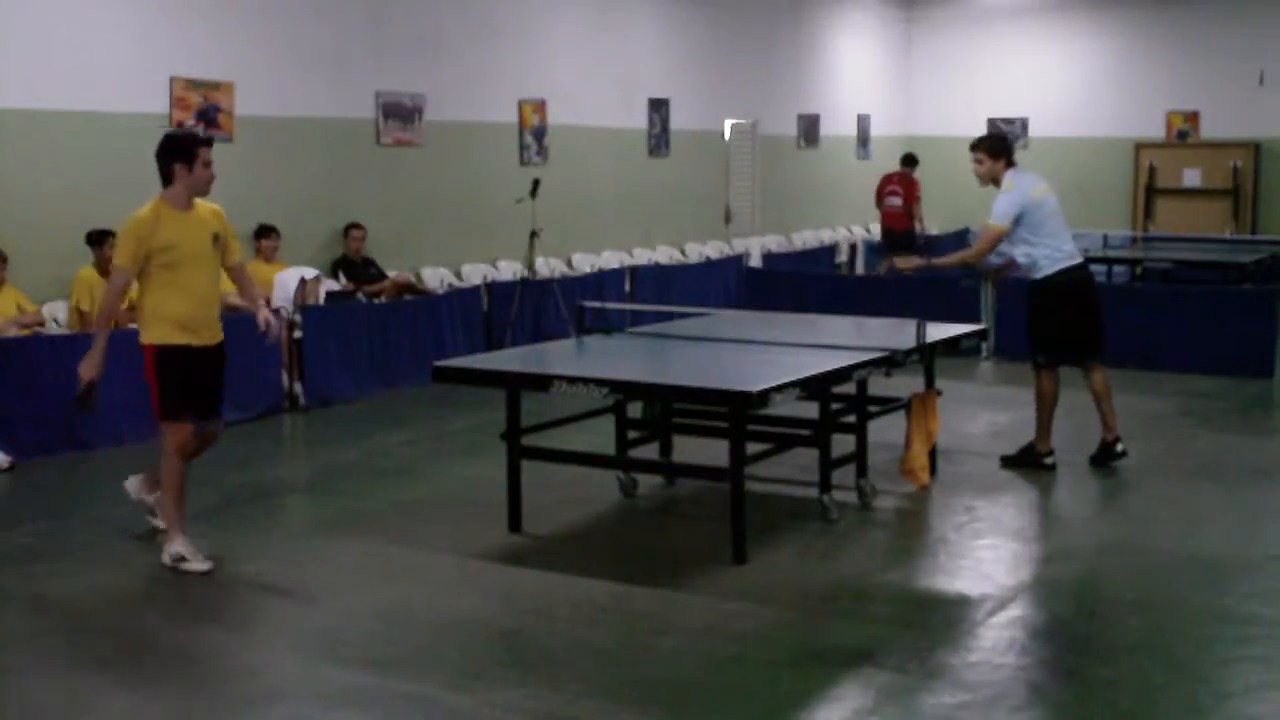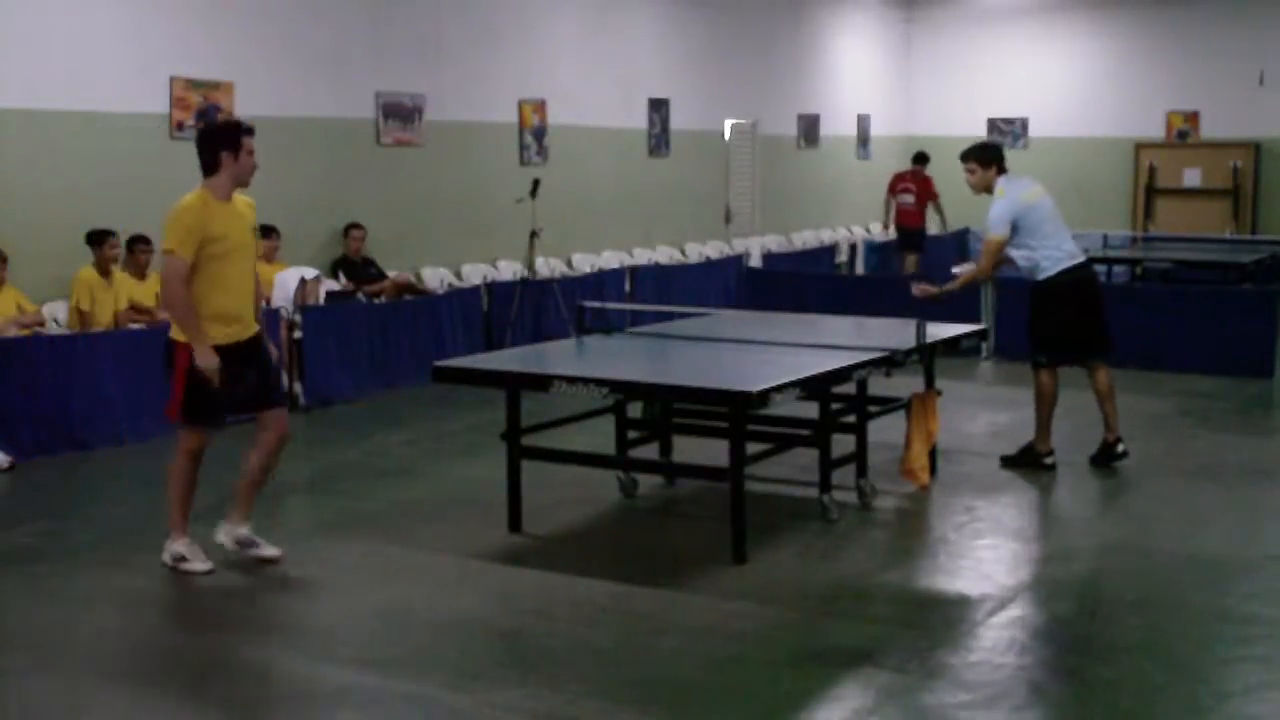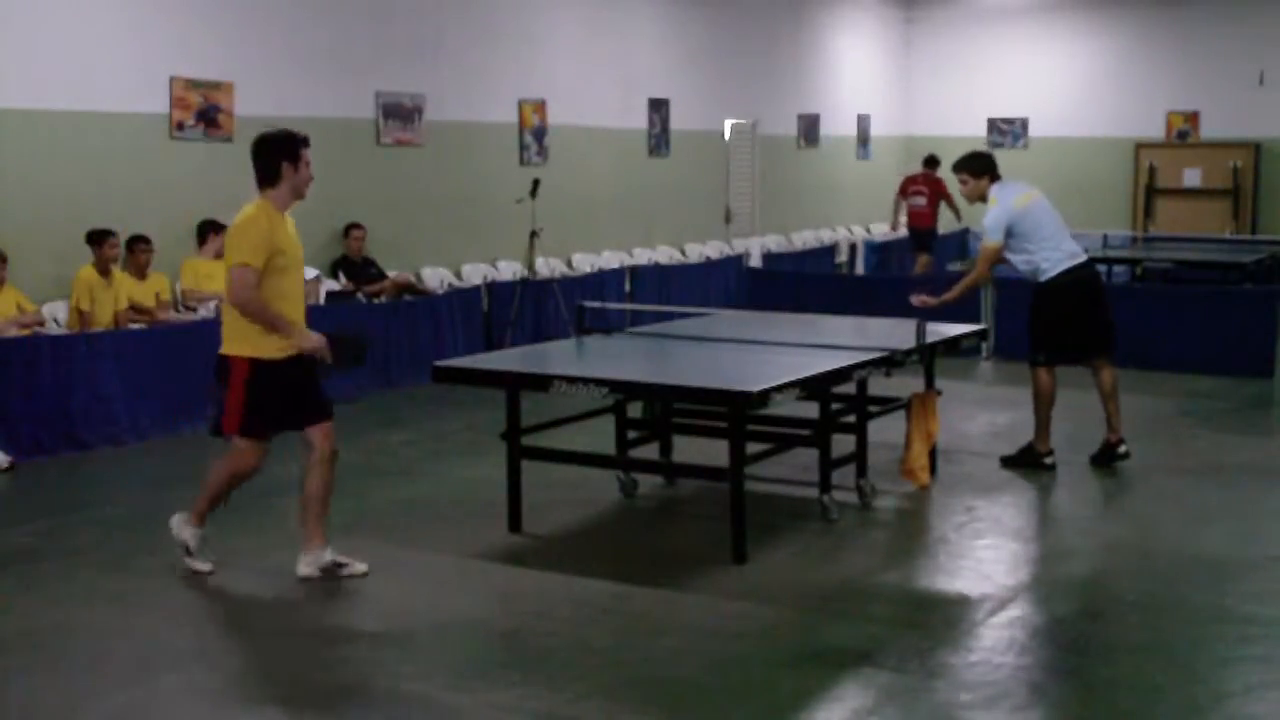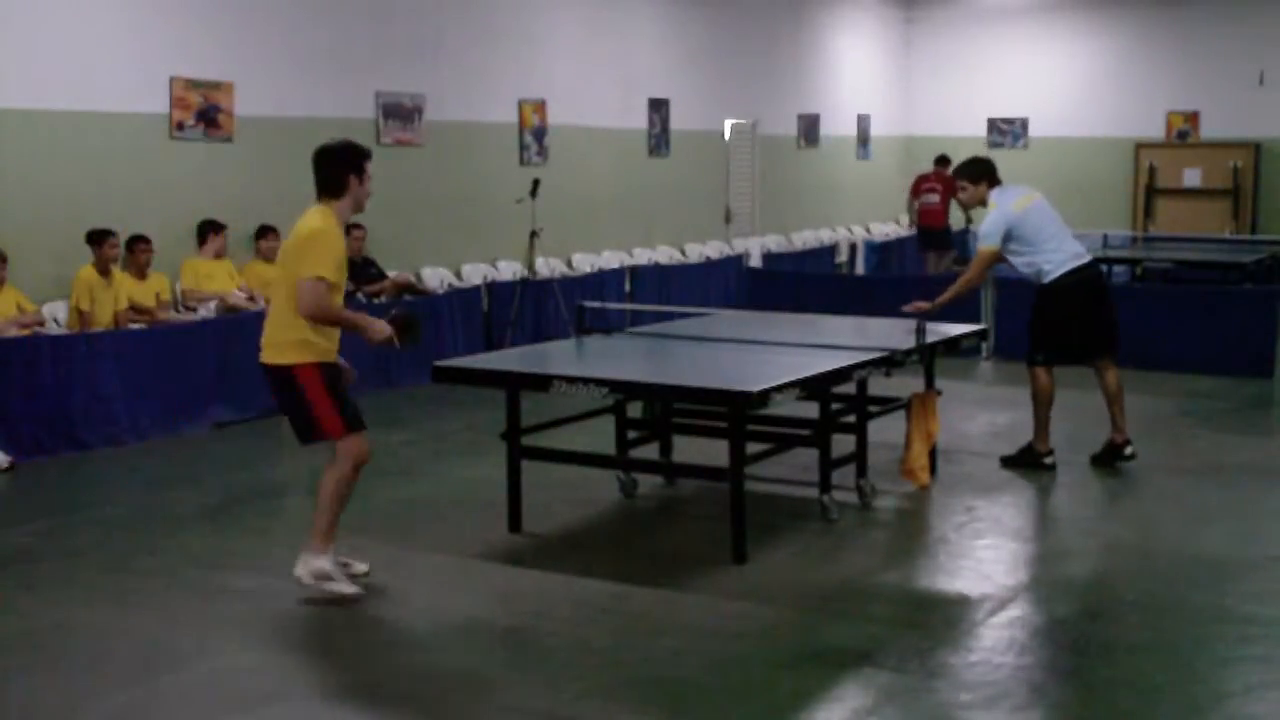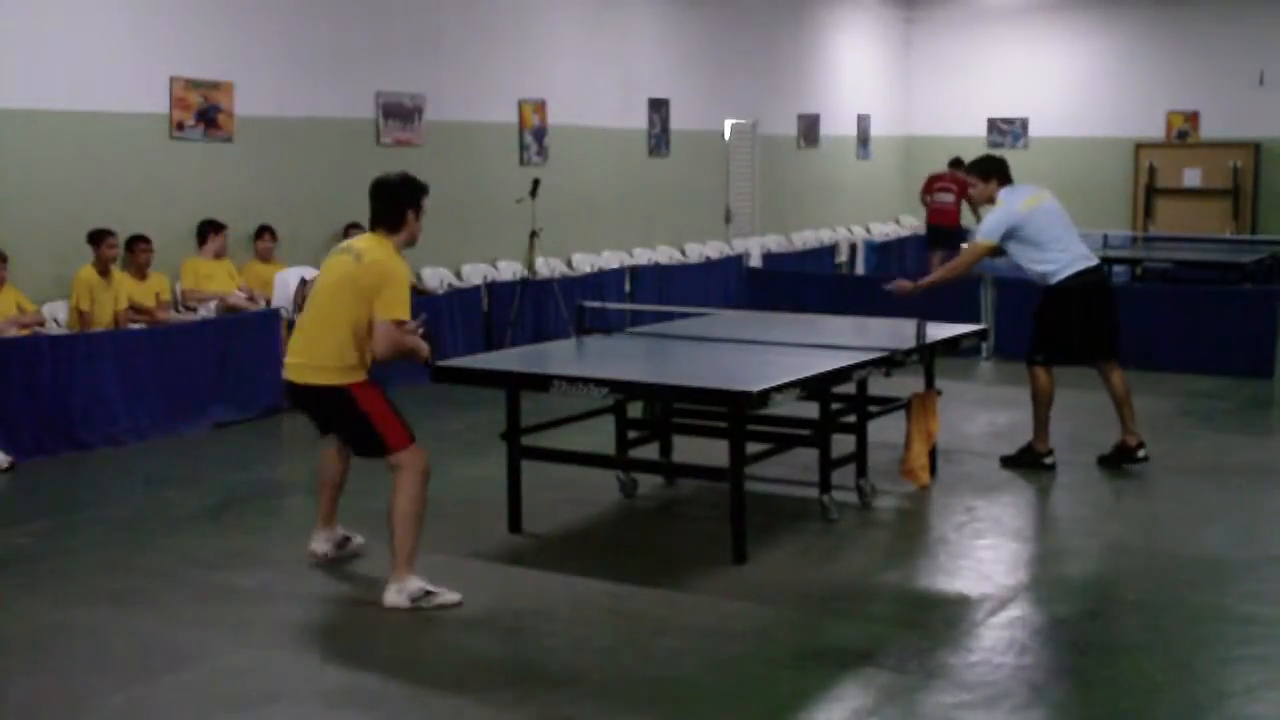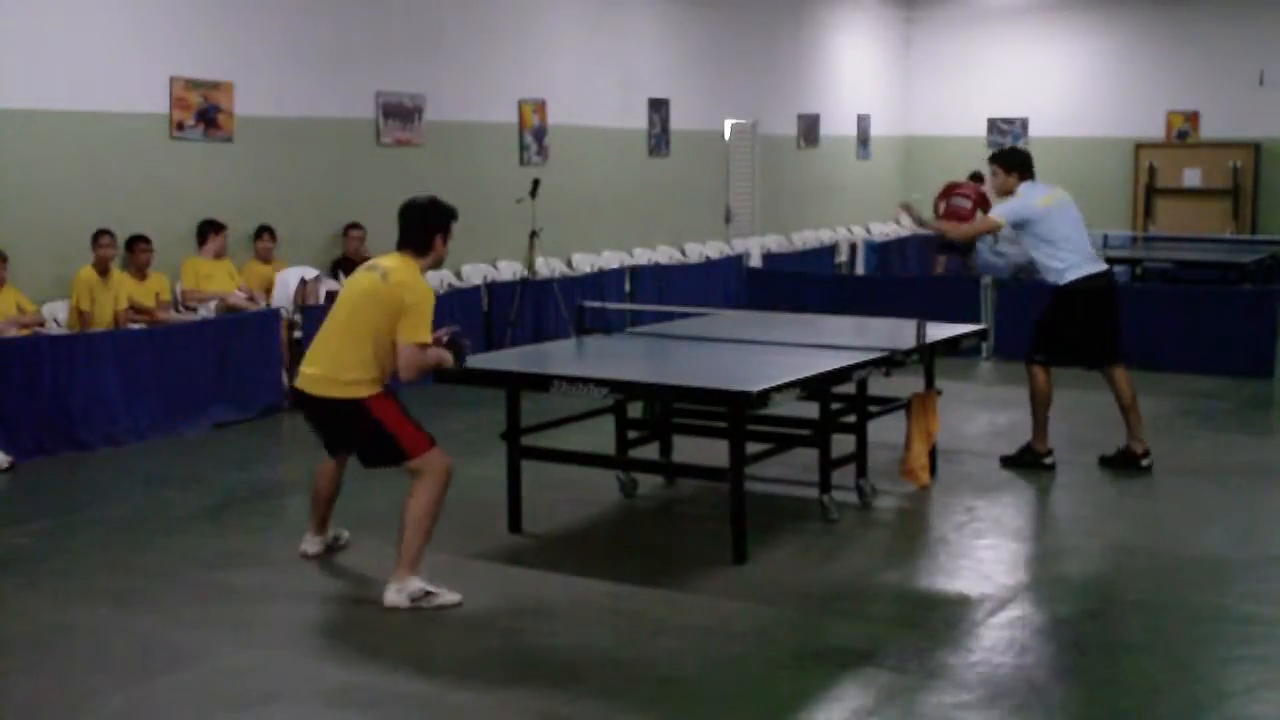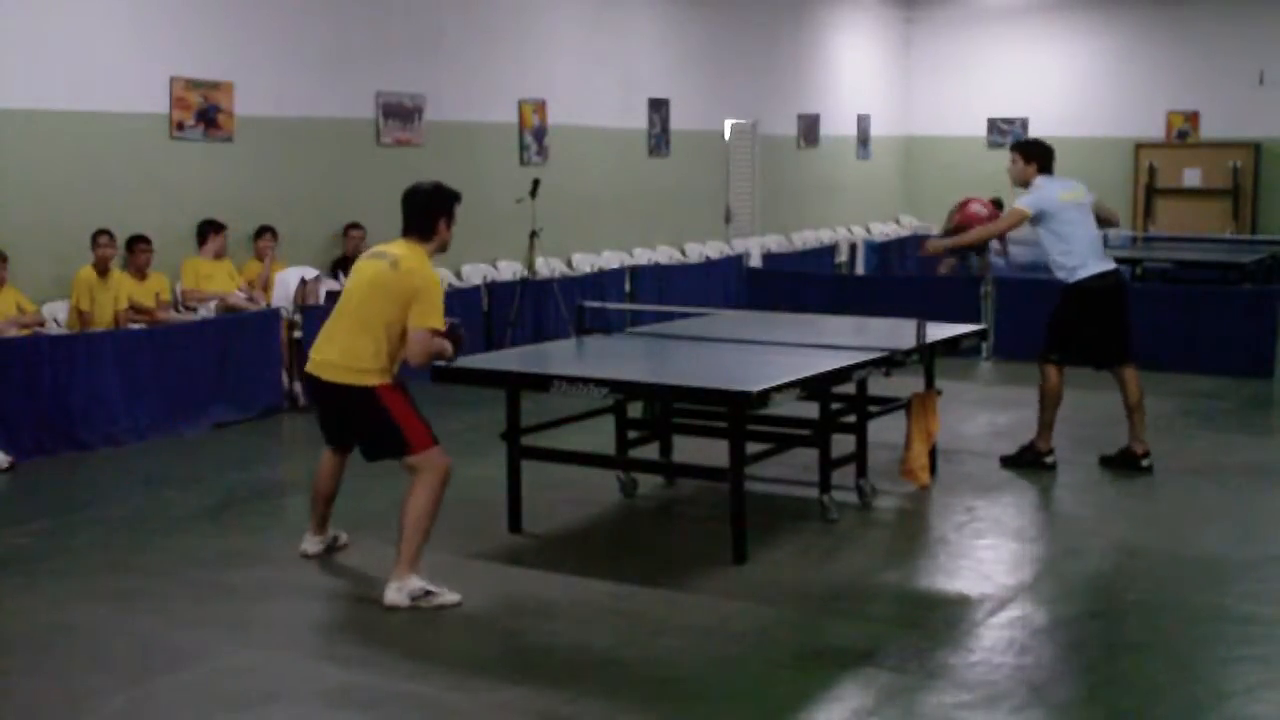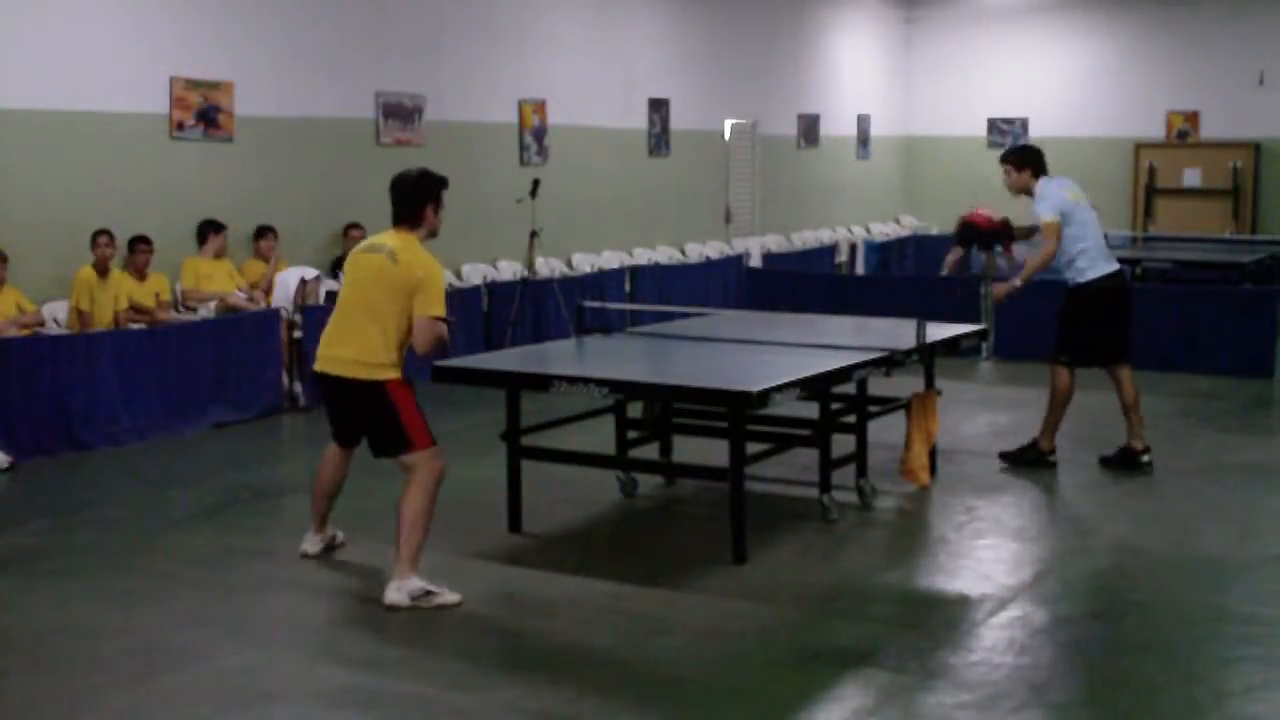
dt=0.2s
person 1, frame 1
left shoulder: (214, 216)
right shoulder: (143, 224)
left elbow: (236, 269)
right elbow: (115, 291)
left wrist: (260, 307)
right wrist: (96, 352)
left hip: (209, 342)
right hip: (166, 344)
left knee: (206, 433)
right knee: (178, 438)
left ankle: (147, 485)
right ankle: (174, 542)
person 1, frame 2
left shoulder: (245, 209)
right shoulder: (189, 212)
right elbow: (172, 285)
left wrist: (265, 334)
right wrist: (200, 346)
left hip: (245, 340)
right hip: (201, 347)
left knee: (276, 428)
right knee: (193, 443)
left ankle: (236, 525)
right ankle: (177, 541)
person 1, frame 3
left shoulder: (283, 220)
right shoulder: (253, 222)
right elbow: (242, 295)
right wrist: (297, 334)
left hip: (288, 357)
right hip: (252, 359)
left knee: (324, 445)
right knee: (247, 456)
left ankle: (314, 553)
right ankle: (190, 524)
person 1, frame 4
left shoulder: (319, 224)
right shoulder: (322, 231)
right elbow: (310, 304)
left wrist: (330, 351)
right wrist: (366, 324)
left hip: (311, 357)
right hip: (296, 361)
left knee: (358, 451)
right knee: (352, 450)
left ankle: (318, 551)
right ankle: (314, 555)
person 1, frame 5
left shoulder: (349, 248)
right shoulder: (391, 268)
right elbow: (383, 347)
left wrist: (399, 336)
right wrist: (412, 346)
left hip: (300, 371)
right hip: (334, 377)
left knee: (343, 436)
right knee: (412, 464)
left ankle: (326, 534)
right ankle: (403, 583)
person 1, frame 6
left shoulder: (373, 268)
right shoulder: (416, 289)
right elbow: (407, 369)
left wrist: (422, 341)
right wrist: (438, 356)
left hip: (310, 384)
right hip: (349, 392)
left knee: (339, 449)
right knee: (435, 468)
left ankle: (317, 536)
right ankle: (403, 582)
person 1, frame 7
left shoulder: (374, 255)
right shoulder: (425, 277)
right elbow: (417, 355)
left wrist: (427, 333)
right wrist: (442, 345)
left hip: (320, 371)
right hip: (361, 381)
left knee: (337, 447)
right knee: (433, 466)
left ankle: (317, 535)
right ankle: (403, 581)
person 1, frame 8
left shoulder: (362, 249)
right shoulder: (425, 267)
right elbow: (423, 342)
left wrist: (422, 324)
right wrist: (442, 330)
left hip: (329, 367)
right hip: (374, 376)
left knee: (341, 445)
right knee: (426, 467)
left ankle: (317, 534)
right ankle: (403, 580)
person 2, frame 1
left shoulder: (1012, 195)
right shoulder: (1029, 182)
left elbow: (978, 253)
left wrist: (926, 262)
right wrist: (1004, 265)
left hip: (1054, 284)
right hip: (1076, 275)
left knee: (1046, 366)
right knee: (1090, 360)
left ankle: (1042, 449)
right ankle: (1111, 439)
person 2, frame 2
left shoulder: (1003, 204)
right shoulder: (1024, 185)
left elbow: (985, 268)
left wrist: (941, 289)
right wrist: (1001, 257)
left hip: (1056, 284)
right hip: (1080, 274)
left knee: (1045, 365)
right knee: (1094, 360)
left ankle: (1042, 449)
right ankle: (1113, 438)
person 2, frame 3
left shoulder: (998, 212)
right shoulder: (1020, 190)
left elbow: (980, 275)
left wrist: (940, 300)
right wrist: (993, 257)
left hip: (1058, 285)
right hip: (1083, 274)
left knee: (1042, 364)
right knee: (1098, 359)
left ankle: (1041, 449)
right ankle: (1115, 439)
person 2, frame 4
left shoulder: (996, 217)
right shoulder: (1022, 193)
left elbow: (974, 278)
left wrist: (933, 304)
right wrist: (991, 257)
left hip: (1062, 286)
right hip: (1088, 274)
left knee: (1040, 363)
right knee: (1103, 360)
left ankle: (1041, 449)
right ankle: (1120, 439)
person 2, frame 5
left shoulder: (1002, 214)
right shoulder: (1034, 193)
left elbow: (962, 265)
left wrist: (916, 286)
right wrist: (995, 249)
left hip: (1067, 288)
right hip: (1094, 277)
left knee: (1039, 363)
right knee: (1107, 362)
left ankle: (1040, 449)
right ankle: (1131, 440)
person 2, frame 6
left shoulder: (1019, 205)
right shoulder: (1056, 194)
left elbow: (964, 232)
left wrist: (923, 221)
right wrist: (1035, 264)
left hip: (1074, 290)
right hip: (1101, 281)
left knee: (1038, 362)
right knee: (1112, 365)
left ankle: (1040, 448)
right ankle: (1137, 448)
person 2, frame 7
left shoulder: (1039, 196)
right shoulder: (1074, 187)
left elbow: (996, 228)
right elbow: (1112, 219)
left wrist: (947, 243)
left hip: (1084, 288)
right hip: (1110, 280)
left knee: (1052, 362)
right knee: (1122, 364)
left ankle: (1042, 447)
right ankle: (1138, 448)
person 2, frame 8
left shoulder: (1047, 198)
right shoulder: (1062, 187)
left elbow: (1048, 251)
left wrist: (1014, 283)
right wrist: (1022, 231)
left hip: (1091, 287)
right hip: (1113, 281)
left knee: (1063, 364)
right knee: (1117, 364)
left ankle: (1044, 447)
right ankle: (1137, 445)
